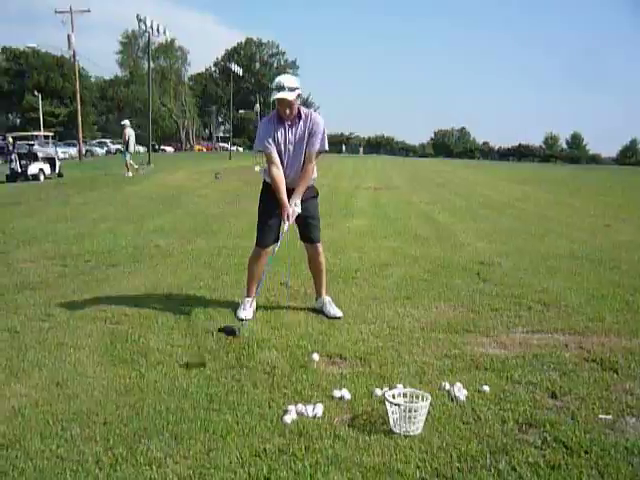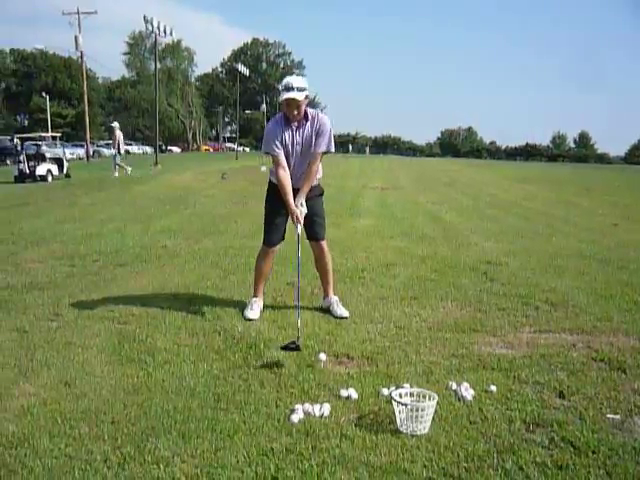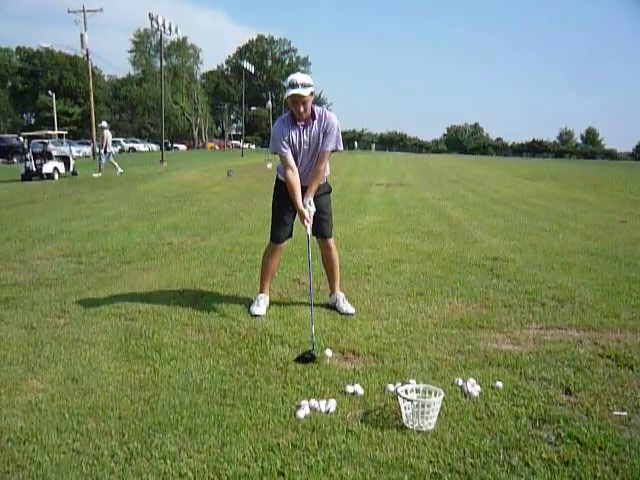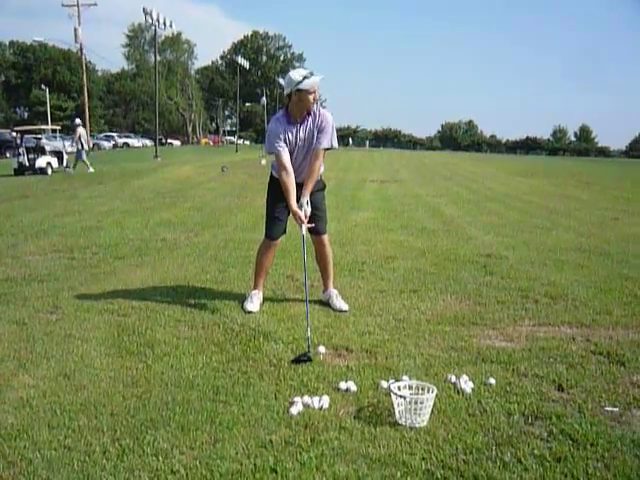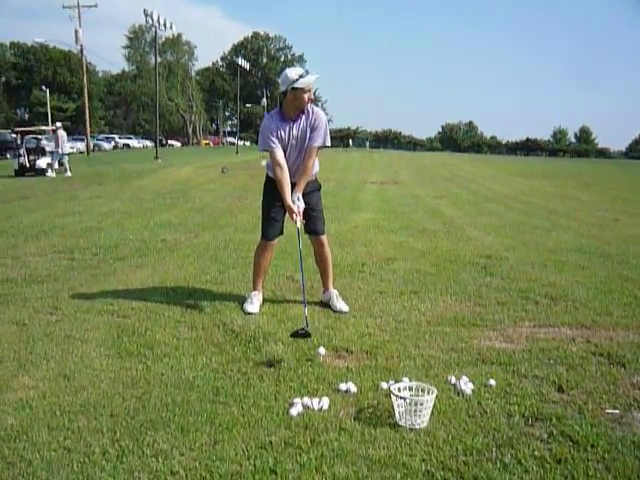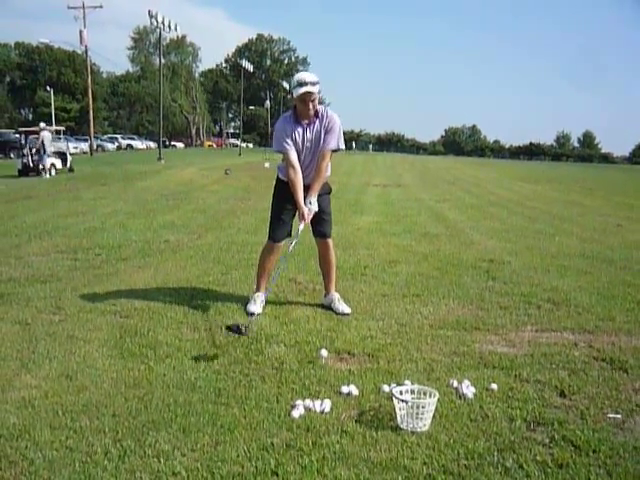
dt=0.5s
person 1, frame 1
left shoulder: (314, 121)
right shoulder: (267, 125)
left elbow: (310, 163)
right elbow: (274, 165)
left wrist: (296, 199)
right wrist: (284, 204)
left hip: (304, 189)
right hip: (274, 190)
left knee: (315, 246)
right knee: (262, 246)
left ankle: (322, 298)
right ankle: (249, 299)
person 1, frame 2
left shoulder: (321, 122)
right shoulder: (274, 127)
left elbow: (314, 164)
right elbow: (280, 168)
left wrist: (301, 198)
right wrist: (290, 206)
left hip: (310, 189)
right hip: (279, 190)
left knee: (320, 244)
right knee: (269, 245)
left ankle: (329, 298)
right ankle: (256, 298)
person 1, frame 3
left shoulder: (328, 120)
right shoulder: (281, 127)
left elbow: (322, 163)
right elbow: (289, 168)
left wrist: (309, 197)
right wrist: (299, 206)
left hip: (318, 187)
right hip: (286, 187)
left knee: (327, 241)
right knee: (276, 242)
left ankle: (336, 295)
right ankle: (263, 295)
person 1, frame 4
left shoulder: (323, 118)
right shoulder: (276, 125)
left elbow: (317, 160)
right elbow: (285, 168)
left wrist: (305, 197)
right wrist: (293, 207)
left hip: (313, 184)
right hip: (281, 184)
left knee: (321, 237)
right knee: (272, 238)
left ankle: (329, 291)
right ankle: (256, 291)
person 1, frame 5
left shoulder: (317, 116)
right shoulder: (270, 122)
left elbow: (310, 159)
right elbow: (278, 164)
left wrist: (297, 194)
right wrist: (287, 202)
left hip: (308, 183)
right hip: (276, 184)
left knee: (319, 238)
right knee: (268, 239)
left ankle: (329, 292)
right ankle: (256, 292)
person 1, frame 6
left shoulder: (330, 120)
right shoulder: (284, 125)
left elbow: (324, 162)
right elbow: (292, 167)
left wrist: (312, 197)
right wrist: (300, 204)
left hip: (318, 187)
right hip: (287, 186)
left knee: (326, 240)
right knee: (275, 240)
left ankle: (331, 294)
right ankle: (259, 293)
